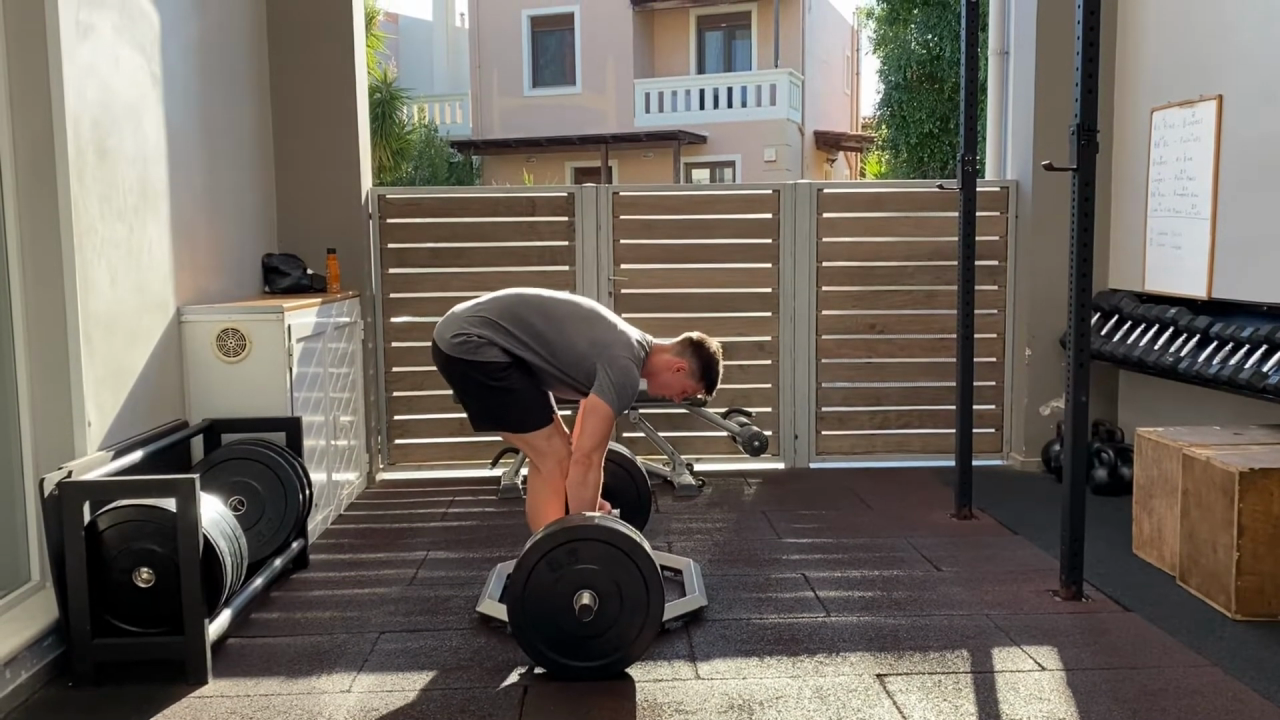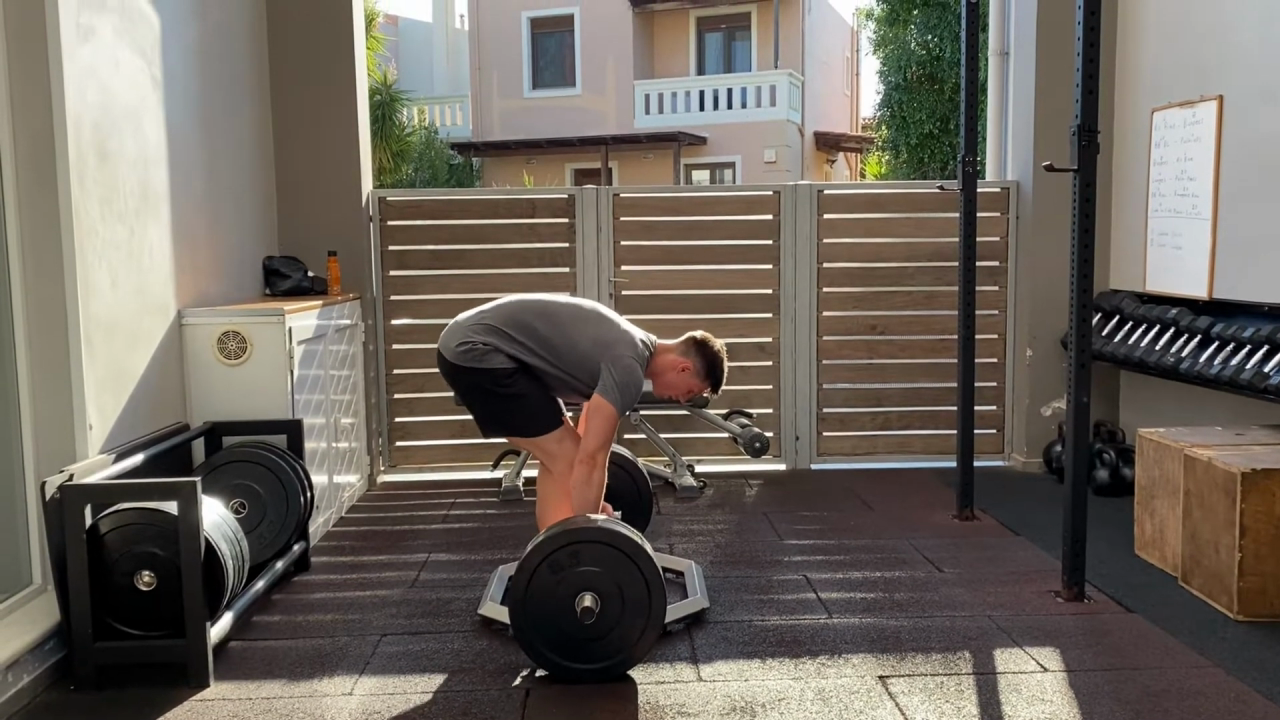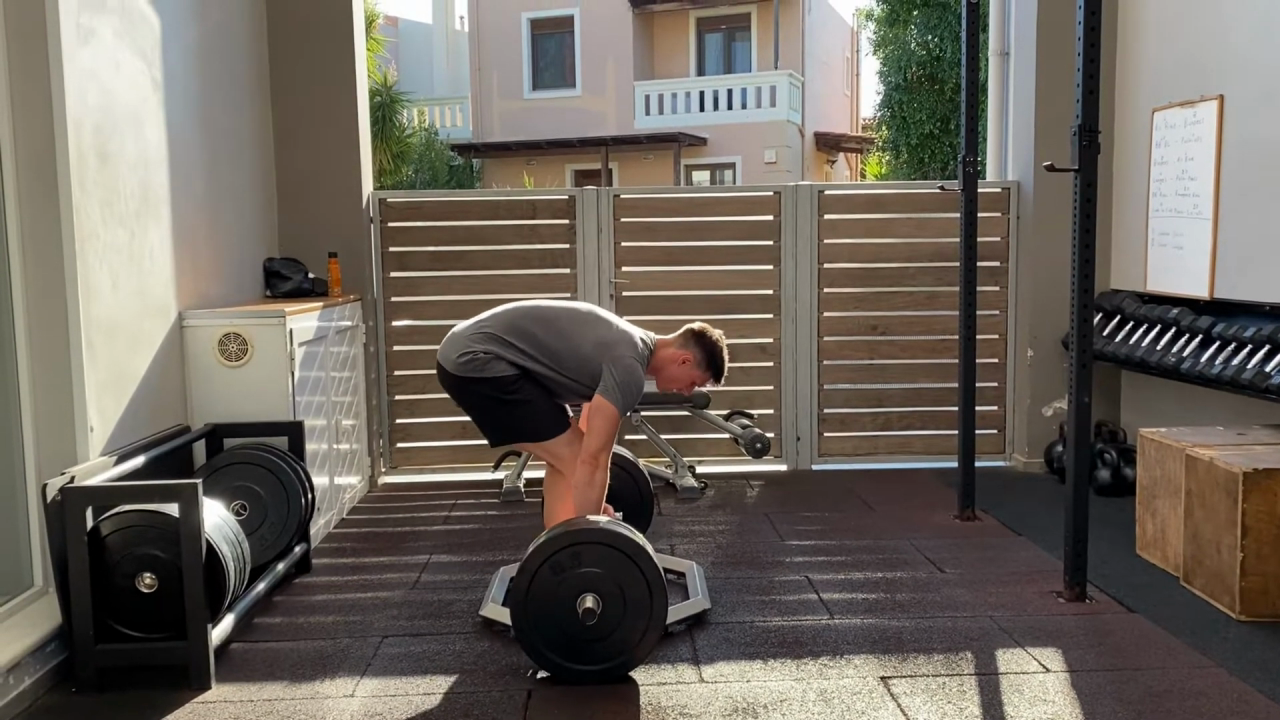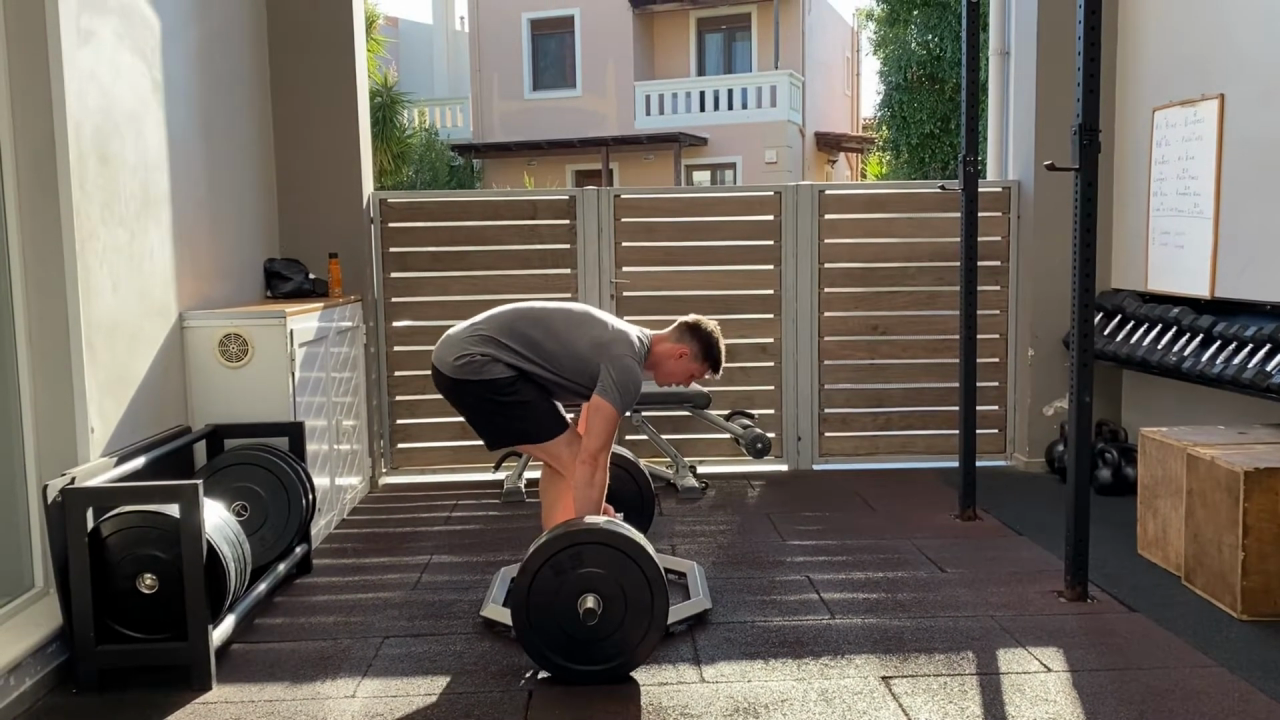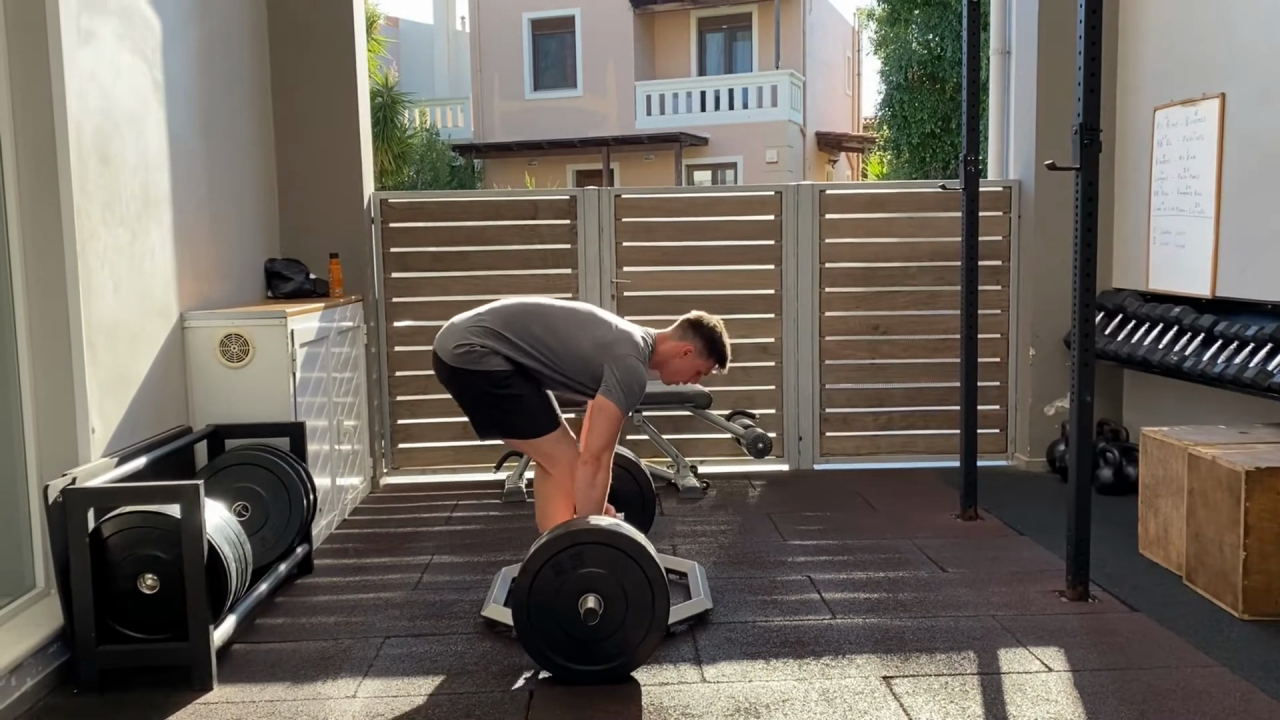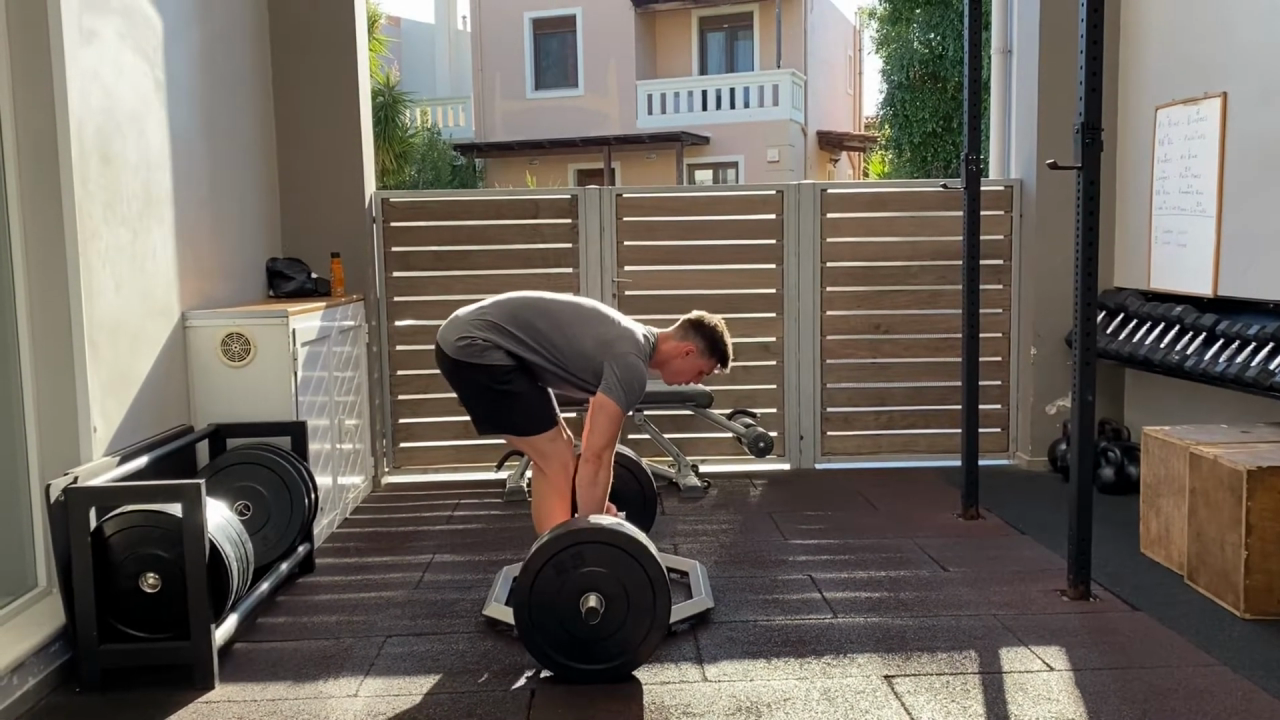
dt=0.3s
person 1, frame 1
left shoulder: (626, 348)
right shoulder: (624, 369)
left elbow: (584, 444)
right elbow: (586, 459)
left wrist: (589, 502)
left hip: (472, 338)
right hip: (468, 343)
left knee: (552, 451)
right knee: (553, 457)
person 1, frame 2
left shoulder: (630, 348)
right shoulder: (628, 367)
left elbow: (588, 445)
right elbow: (590, 459)
left wrist: (591, 506)
left hip: (474, 345)
right hip: (475, 350)
left knee: (561, 454)
right knee: (564, 459)
person 1, frame 3
left shoulder: (627, 346)
right shoulder: (628, 367)
left elbow: (589, 448)
right elbow: (592, 460)
left wrist: (592, 507)
left hip: (470, 352)
right hip: (474, 360)
left knee: (567, 457)
right knee: (572, 461)
person 1, frame 4
left shoulder: (624, 344)
right shoulder: (626, 365)
left elbow: (587, 444)
right elbow: (591, 459)
left wrist: (592, 506)
left hip: (466, 354)
right hip: (471, 362)
left knee: (564, 458)
right knee: (572, 463)
person 1, frame 5
left shoulder: (628, 344)
right shoulder: (630, 366)
left elbow: (592, 447)
right elbow: (594, 459)
left wrist: (594, 506)
left hip: (470, 346)
right hip: (471, 352)
left knee: (559, 455)
right knee: (561, 461)
person 1, frame 6
left shoulder: (631, 342)
right shoulder: (631, 363)
right elbow: (596, 457)
left wrist: (596, 504)
left hip: (473, 341)
right hip: (474, 345)
left knee: (558, 453)
right knee: (557, 460)
